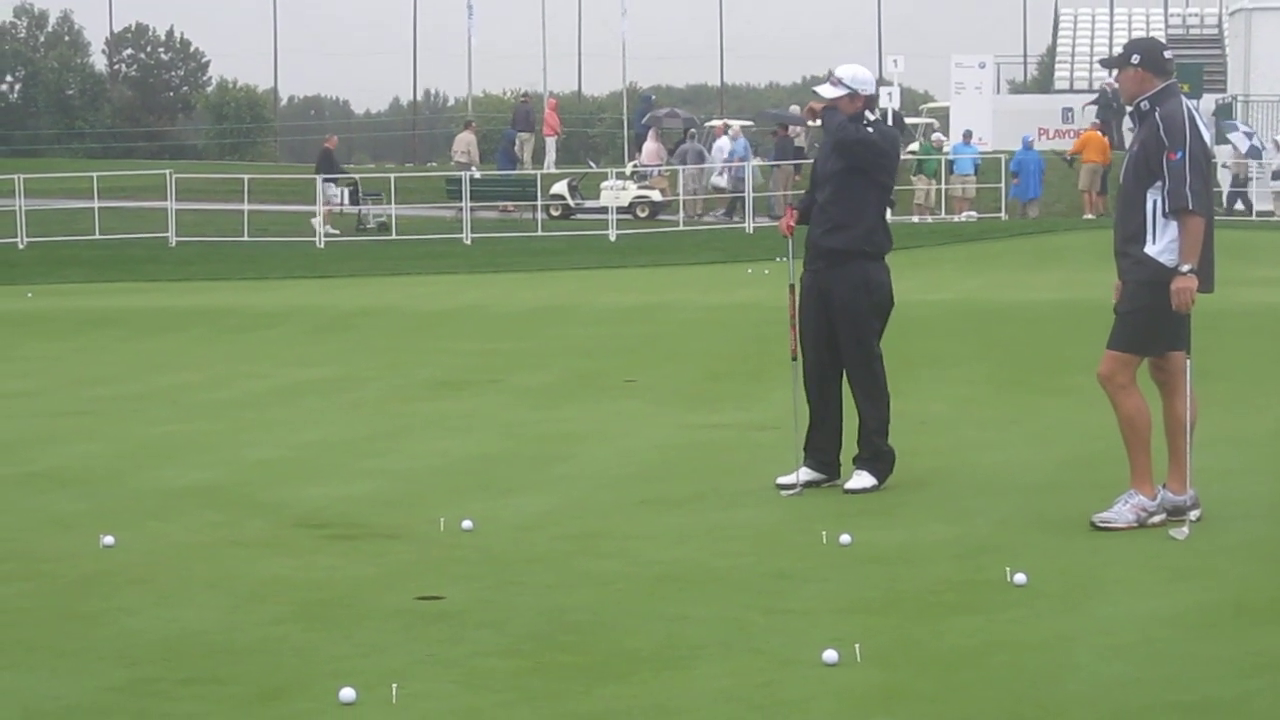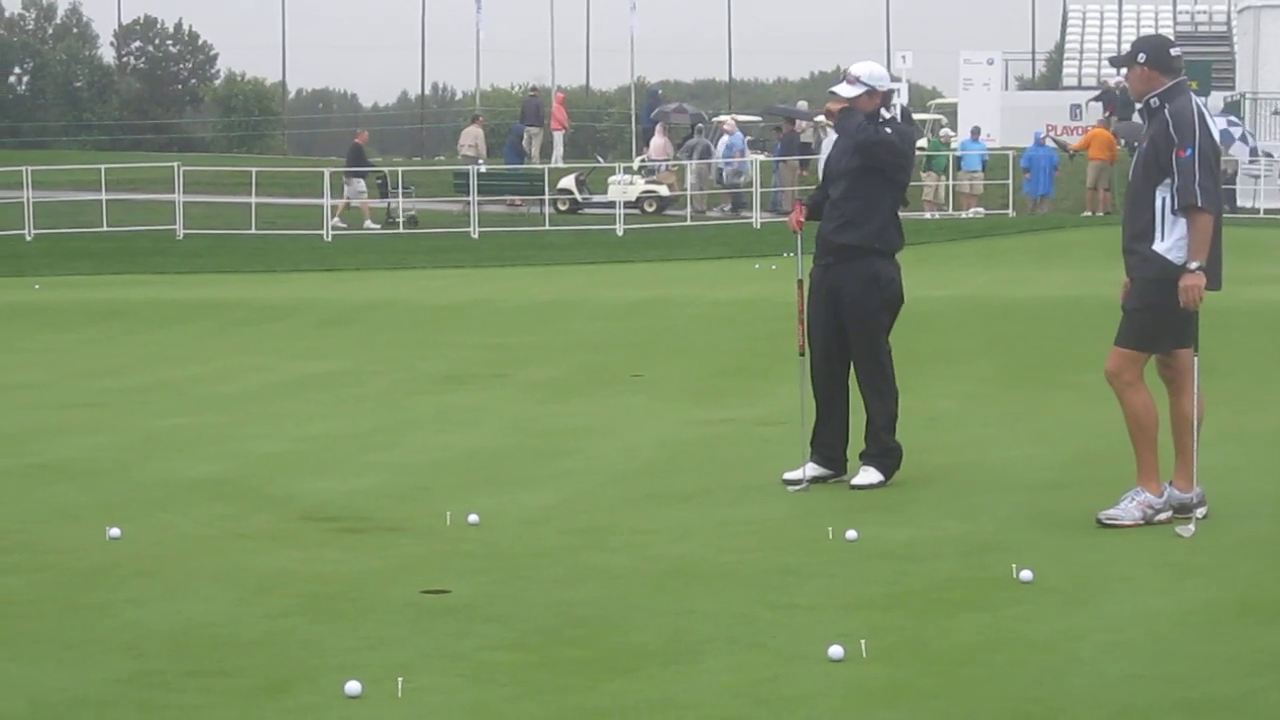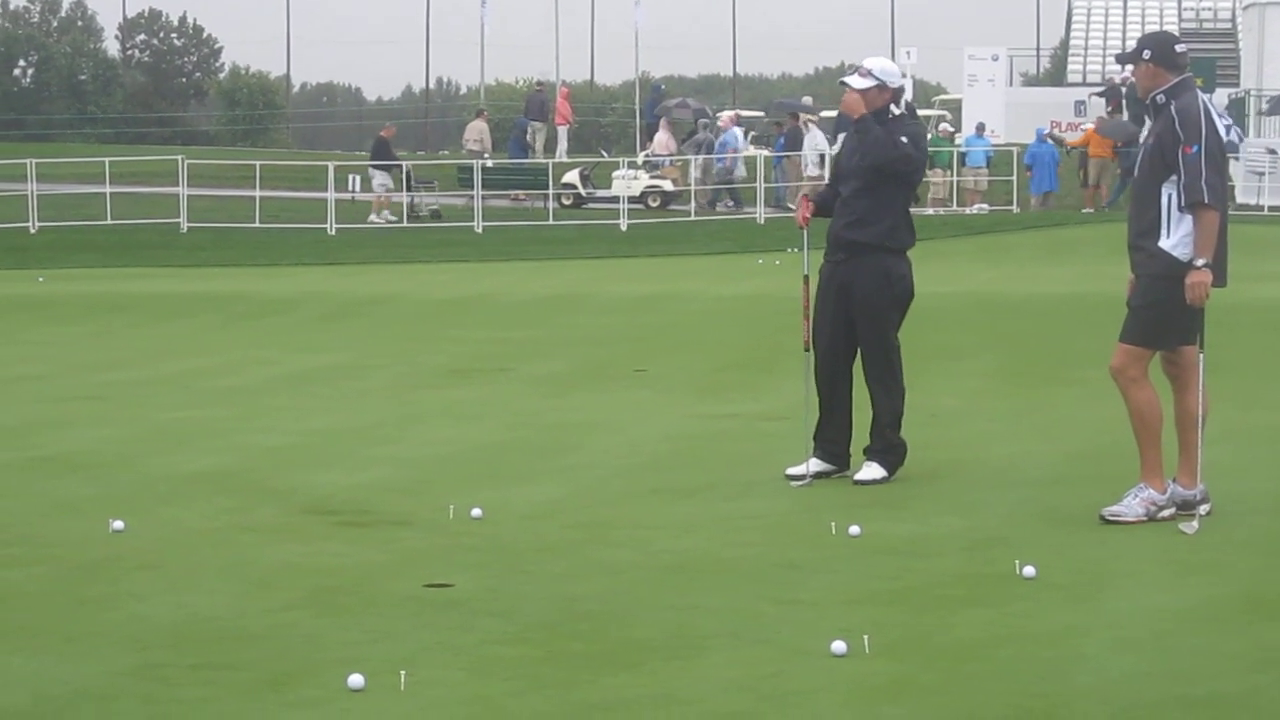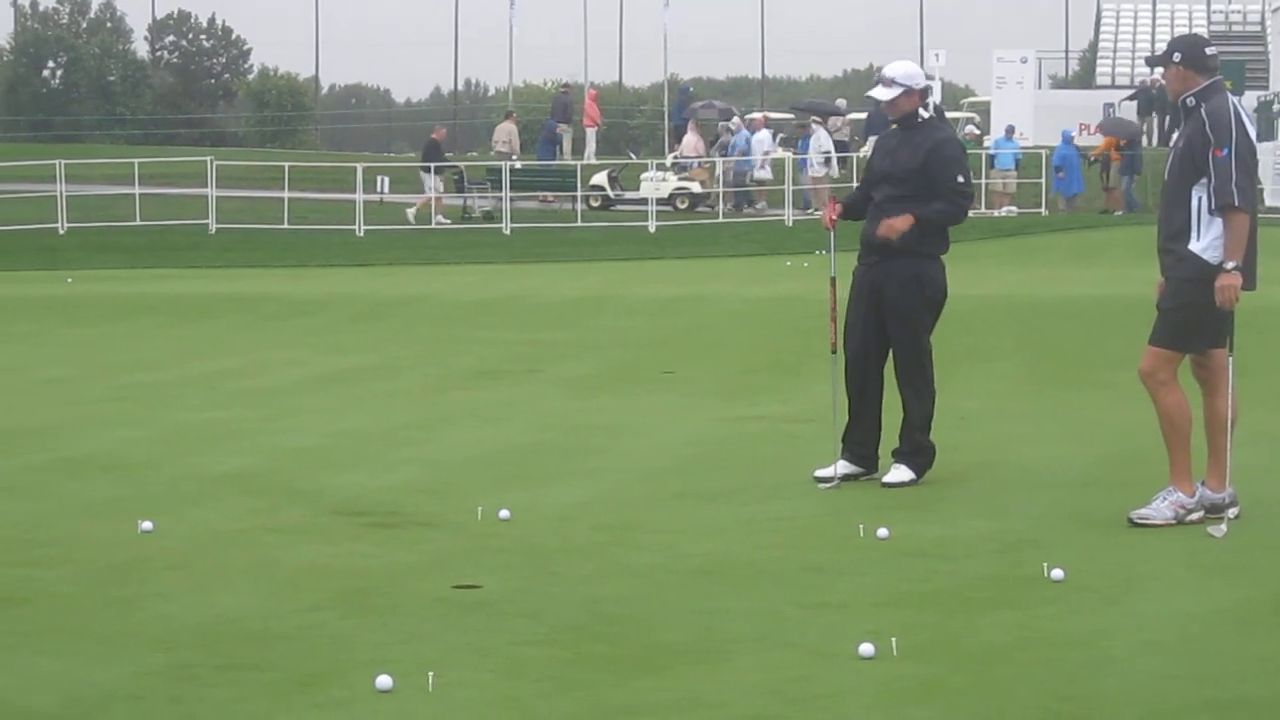
dt=0.4s
person 1, frame 1
left shoulder: (1173, 119)
right shoulder: (1157, 118)
left elbow: (1192, 201)
left wrist: (1187, 269)
right wrist: (1133, 271)
left hip: (1164, 271)
right hip: (1154, 270)
left knee: (1115, 373)
right knee: (1168, 376)
left ankle: (1145, 495)
right ankle: (1177, 493)
person 1, frame 2
left shoulder: (1182, 115)
right shoulder: (1165, 115)
left elbow: (1201, 198)
left wrist: (1196, 266)
right wrist: (1138, 269)
left hip: (1172, 269)
right hip: (1161, 268)
left knee: (1122, 370)
right knee: (1176, 374)
left ankle: (1151, 492)
right ankle: (1184, 491)
person 1, frame 3
left shoulder: (1189, 112)
right shoulder: (1171, 112)
left elbow: (1207, 194)
left wrist: (1203, 263)
right wrist: (1146, 265)
left hip: (1177, 266)
right hip: (1167, 264)
left knee: (1127, 366)
right knee: (1180, 370)
left ankle: (1155, 490)
right ankle: (1187, 488)
person 1, frame 4
left shoulder: (1219, 115)
right shoulder: (1202, 115)
left elbow: (1238, 198)
left wrist: (1232, 266)
right wrist: (1175, 268)
left hip: (1207, 269)
right hip: (1196, 268)
left knee: (1156, 369)
right knee: (1210, 374)
left ankle: (1184, 493)
right ankle: (1216, 491)
person 2, frame 1
left shoulder: (882, 139)
right shoulder: (832, 139)
left elbow: (848, 138)
left wrist: (827, 113)
right wrist: (797, 212)
left hip: (859, 270)
right hip: (820, 265)
left knee: (863, 367)
right knee: (818, 368)
left ankle: (873, 462)
right ankle: (820, 460)
person 2, frame 2
left shoulder: (897, 137)
right shoulder: (847, 136)
left elbow: (868, 141)
left wrist: (846, 114)
right wrist: (807, 208)
left hip: (870, 266)
right hip: (830, 262)
left knee: (872, 363)
right knee: (825, 363)
left ankle: (880, 457)
right ankle: (827, 456)
person 2, frame 3
left shoulder: (908, 132)
right shoulder: (856, 134)
left elbow: (890, 159)
left wrist: (861, 118)
right wrist: (814, 204)
left hip: (881, 264)
right hip: (840, 258)
left knee: (880, 360)
right knee: (829, 356)
left ankle: (885, 454)
right ankle: (830, 451)
person 2, frame 4
left shoulder: (941, 142)
right shoulder: (887, 140)
left elbow: (957, 203)
left wrist: (911, 218)
right wrist: (844, 207)
left hip: (914, 268)
right hip: (872, 262)
left knee: (912, 363)
right knee: (860, 358)
left ankle: (913, 456)
right ankle: (859, 453)
